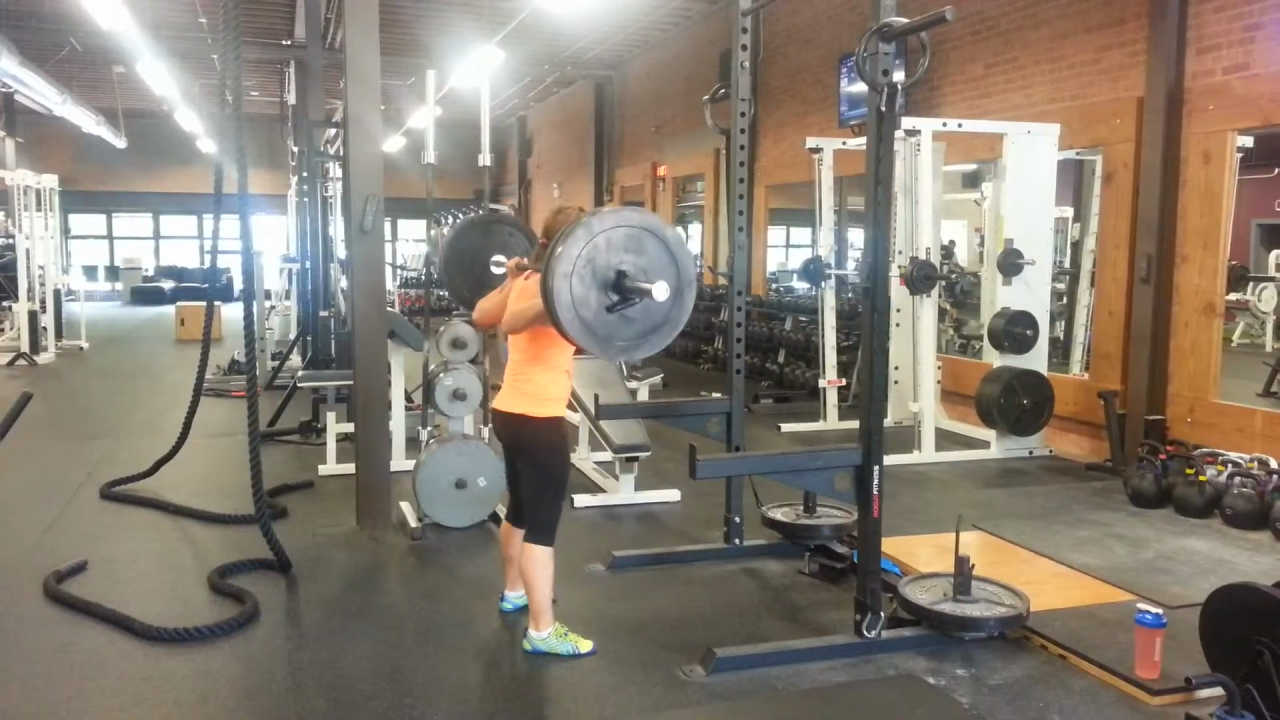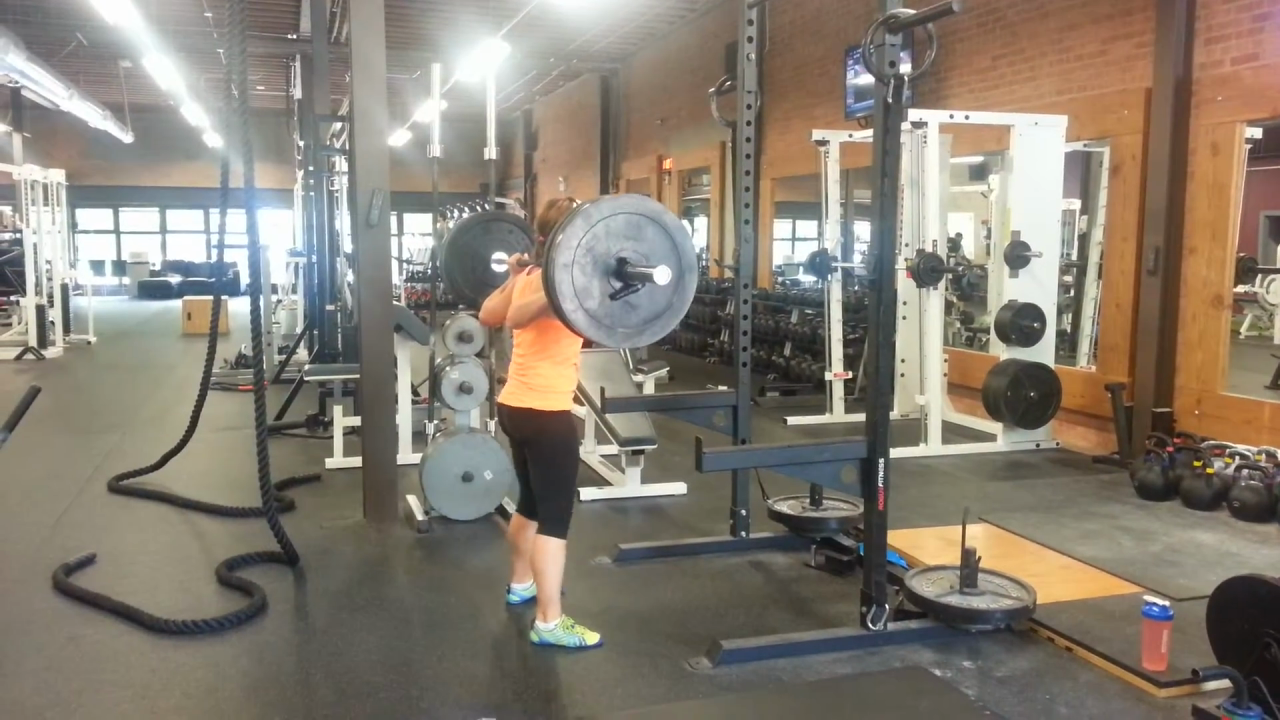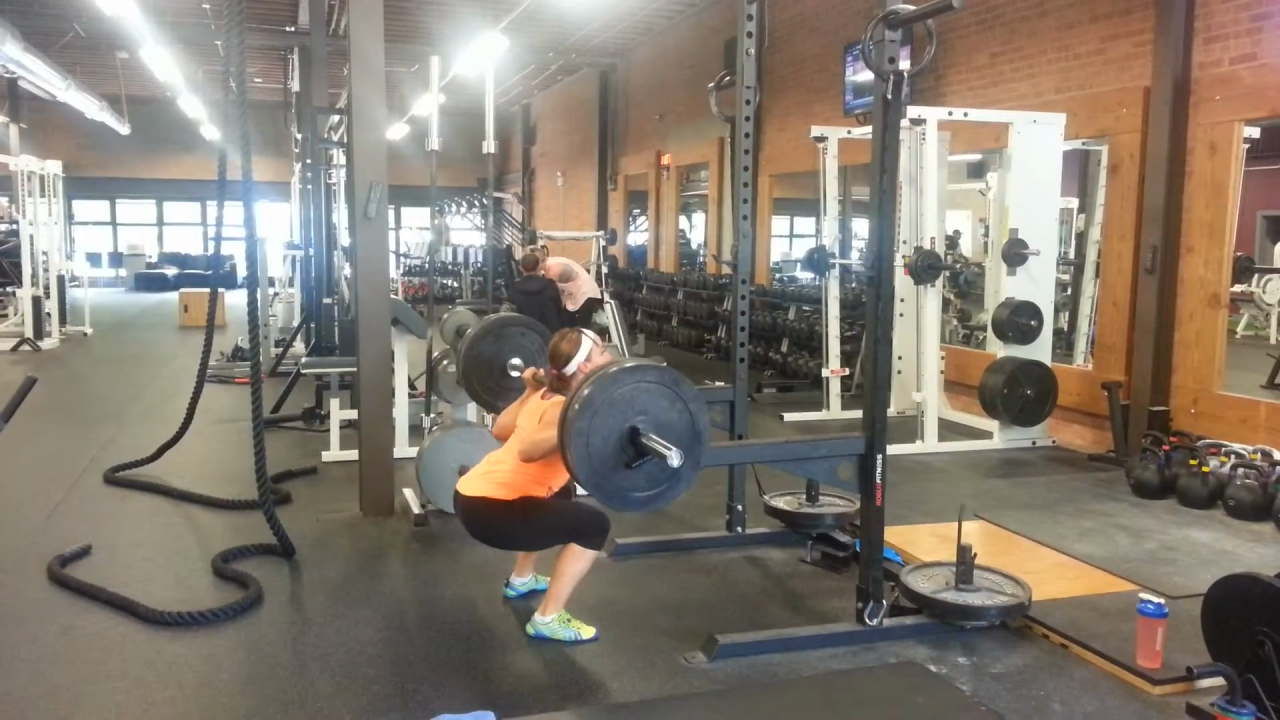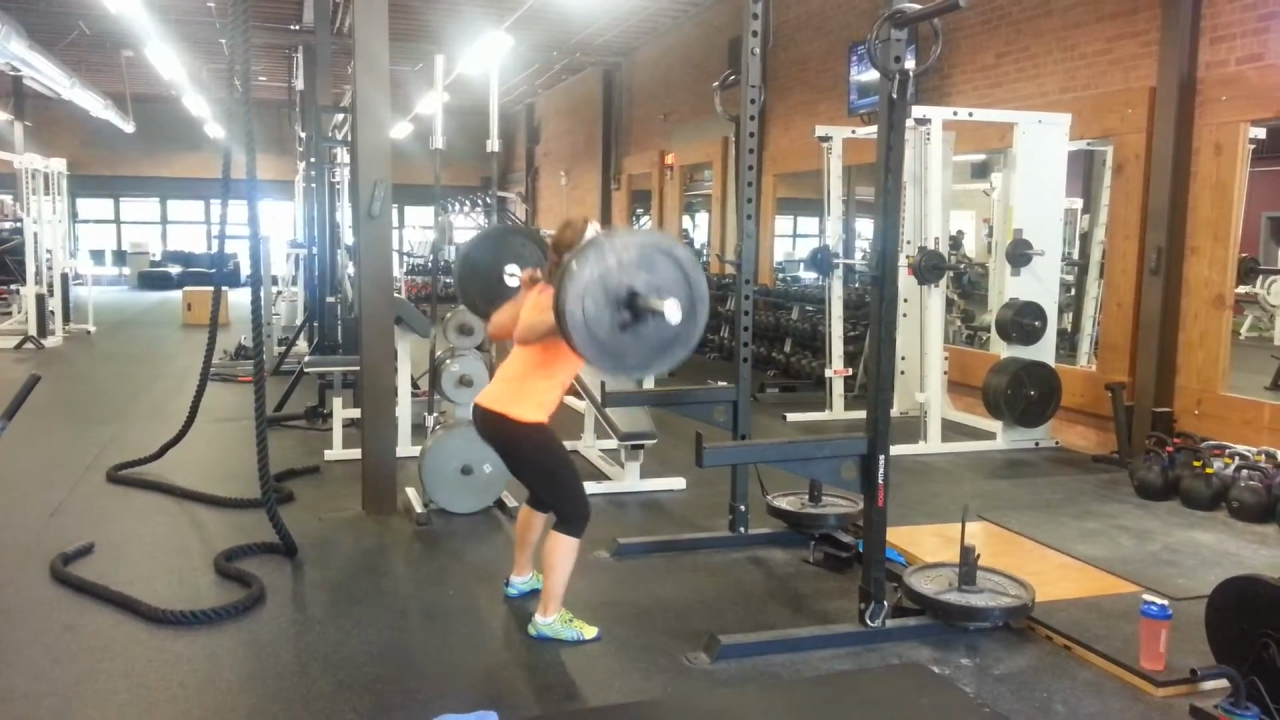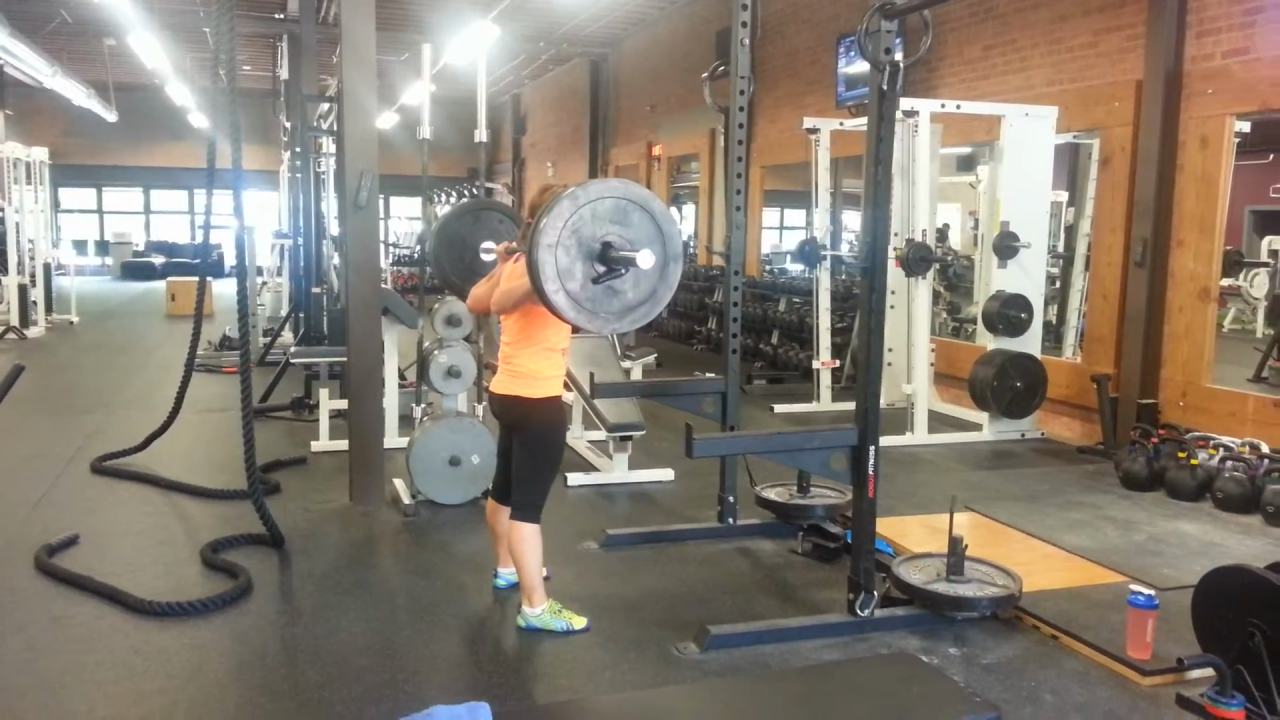
dt=1s
person 1, frame 1
left shoulder: (529, 281)
left elbow: (481, 316)
right elbow: (512, 322)
left wrist: (511, 279)
left hip: (509, 412)
right hip: (536, 418)
left knee: (521, 511)
right knee: (542, 524)
left ankle: (514, 591)
right ankle: (542, 631)
person 1, frame 2
left shoulder: (531, 275)
left elbow: (488, 315)
right elbow: (518, 317)
left wrist: (513, 275)
left hip: (516, 405)
right hip: (544, 412)
left knee: (531, 505)
right knee: (554, 518)
left ankle: (521, 583)
right ankle: (550, 623)
person 1, frame 3
left shoulder: (545, 396)
left elbow: (500, 429)
right elbow: (528, 452)
left wrist: (529, 390)
left hip: (474, 492)
right hip: (488, 509)
left knee: (561, 495)
right knee: (594, 525)
left ankle: (520, 579)
right ankle: (547, 619)
person 1, frame 4
left shoulder: (545, 291)
left elbow: (496, 328)
right elbow: (525, 334)
left wrist: (526, 290)
left hip: (494, 408)
right hip: (515, 418)
left knee: (547, 491)
right knee: (574, 510)
left ankle: (521, 577)
right ankle: (549, 618)
person 1, frame 5
left shoulder: (520, 263)
left elbow: (476, 302)
right elbow: (502, 303)
left wrist: (501, 263)
left hip: (509, 392)
right hip: (535, 399)
left knee: (506, 487)
right knee: (528, 502)
left ankle: (507, 568)
right ankle: (537, 608)
